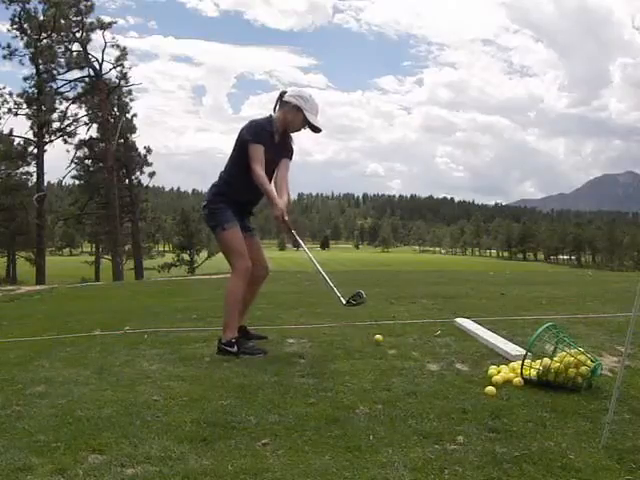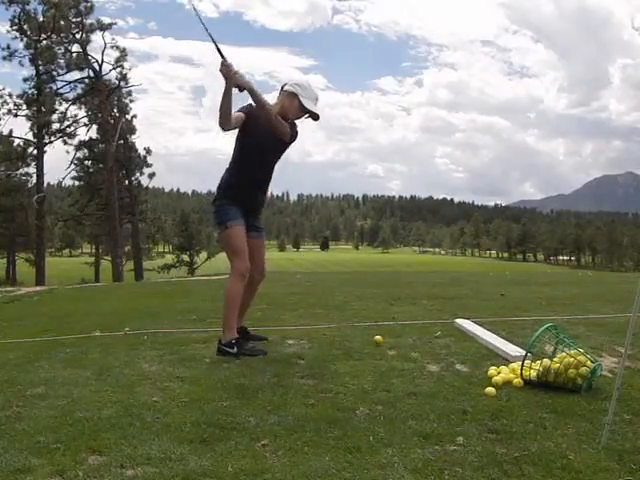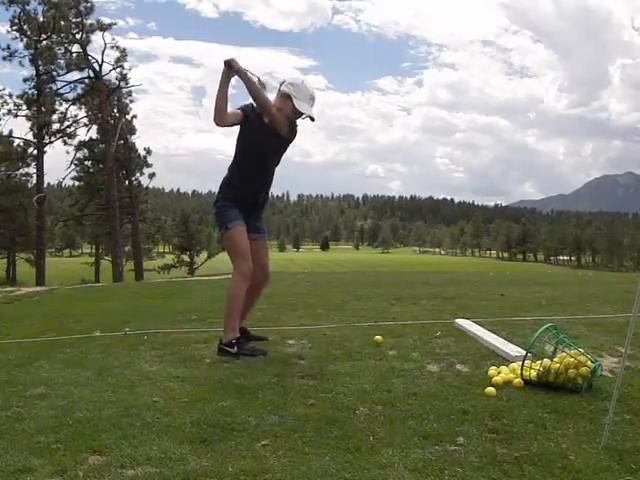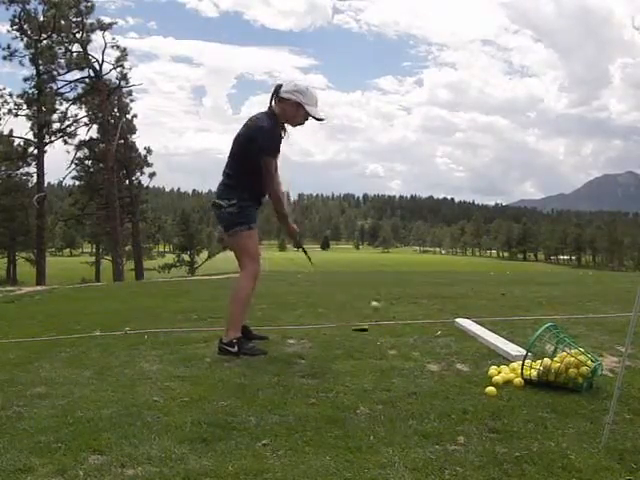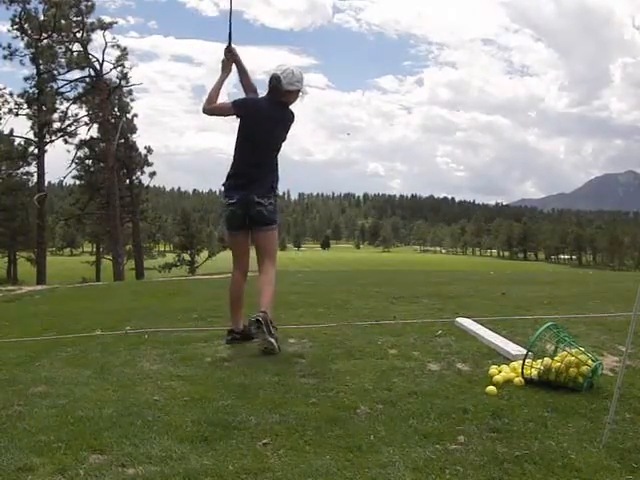
dt=1s
person 1, frame 1
left shoulder: (286, 144)
right shoulder: (257, 128)
left elbow: (281, 179)
right elbow: (257, 170)
left wrist: (283, 204)
right wrist: (274, 202)
left hip: (240, 210)
right hip: (221, 204)
left knee: (260, 270)
right knee: (243, 267)
left ankle: (237, 327)
right ankle: (228, 340)
person 1, frame 2
left shoulder: (289, 132)
right shoulder: (250, 112)
left elbow: (272, 120)
right elbow: (226, 123)
left wrist: (248, 86)
right wrist: (229, 85)
left hip: (253, 208)
right hip: (229, 201)
left knee: (257, 272)
right knee: (241, 268)
left ankle: (237, 327)
right ankle: (228, 340)
person 1, frame 3
left shoulder: (289, 130)
right shoulder: (249, 113)
left elbow: (268, 109)
right elbow: (221, 119)
left wrist: (242, 73)
right wrist: (226, 76)
left hip: (255, 208)
right hip: (230, 202)
left knee: (261, 275)
right knee: (244, 269)
left ankle: (238, 327)
right ankle: (229, 340)
person 1, frame 4
left shoulder: (267, 124)
right shoulder: (267, 130)
left elbow: (272, 178)
right elbow: (271, 184)
left wrist: (285, 215)
right wrist: (286, 222)
left hip: (232, 202)
right hip: (237, 203)
left knee: (249, 267)
right knee: (250, 268)
left ankle: (238, 327)
right ankle: (230, 340)
person 1, frame 5
left shoulder: (253, 107)
right shoulder: (287, 117)
left elbow: (208, 108)
left wrist: (224, 73)
right wrist: (239, 64)
left hip: (235, 195)
right hip: (263, 198)
left knee: (240, 266)
right knee: (267, 265)
left ankle: (236, 327)
right ankle: (264, 316)
